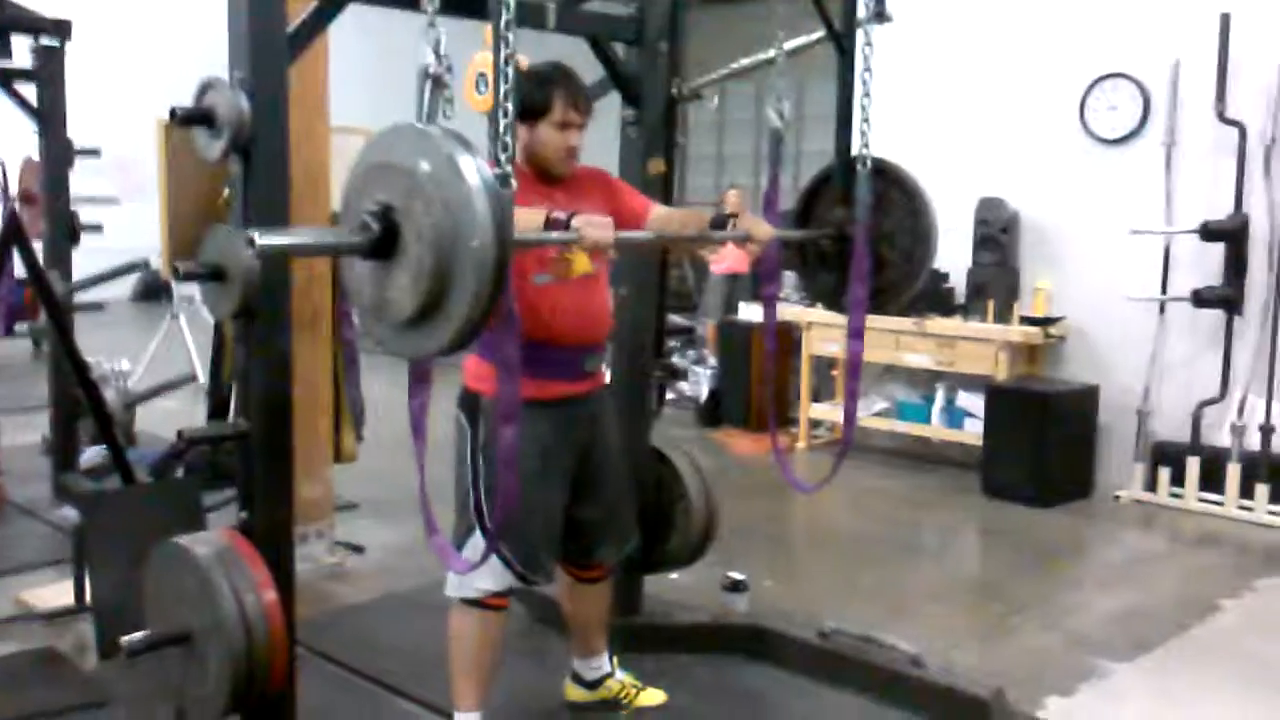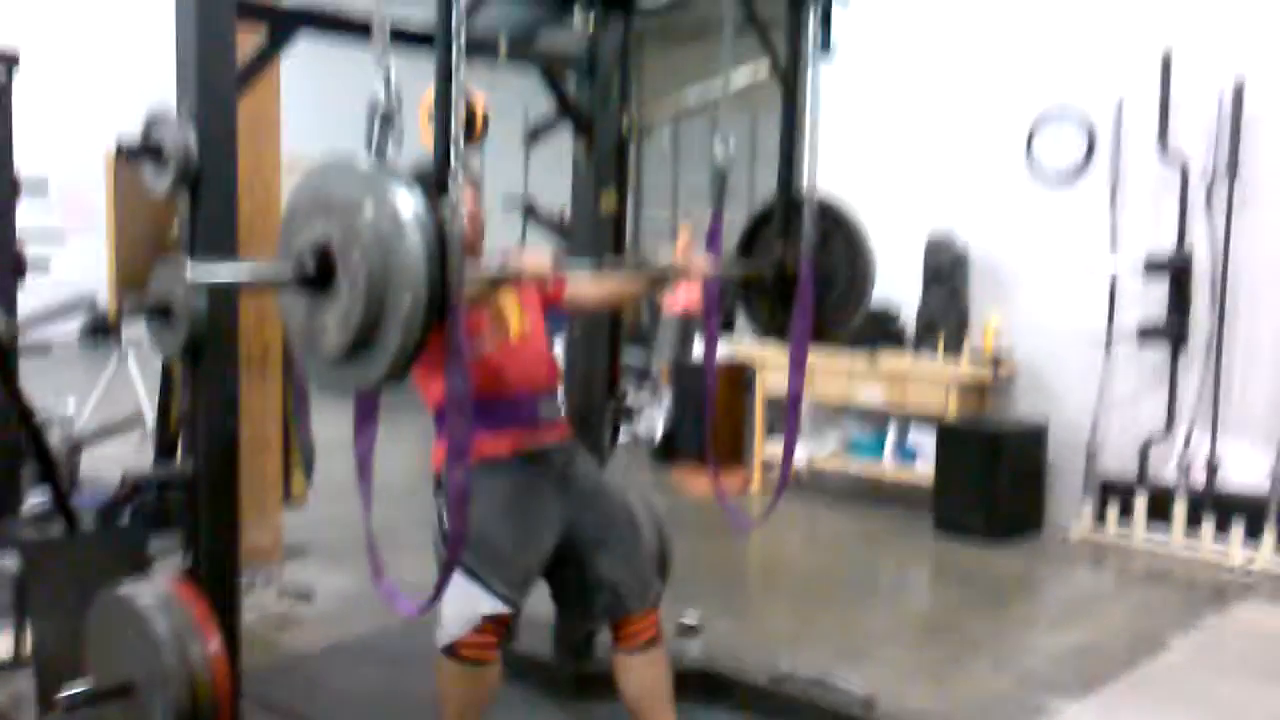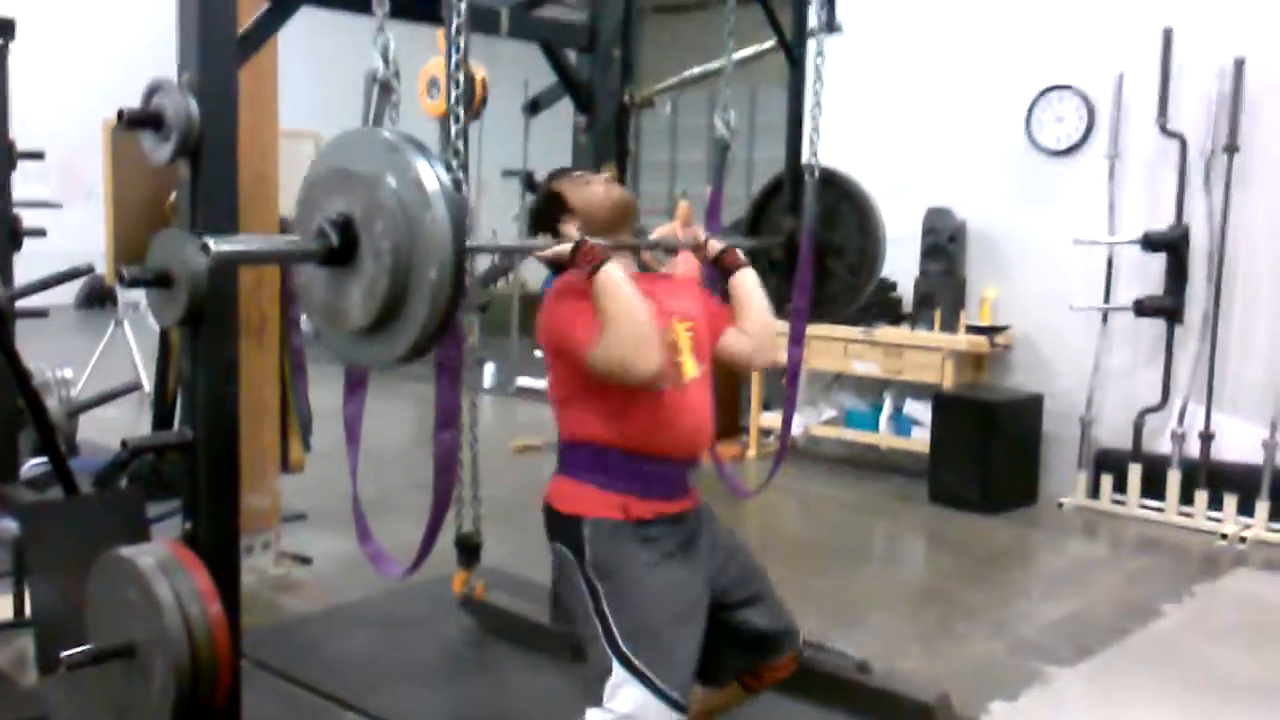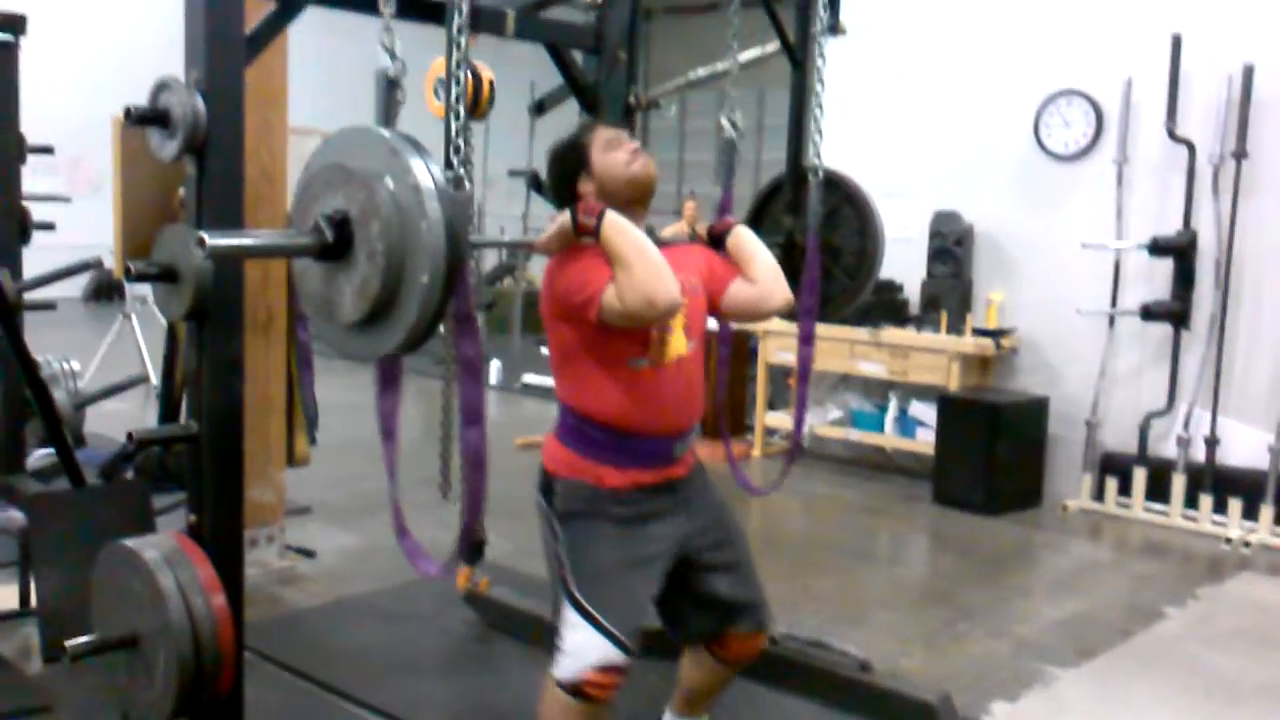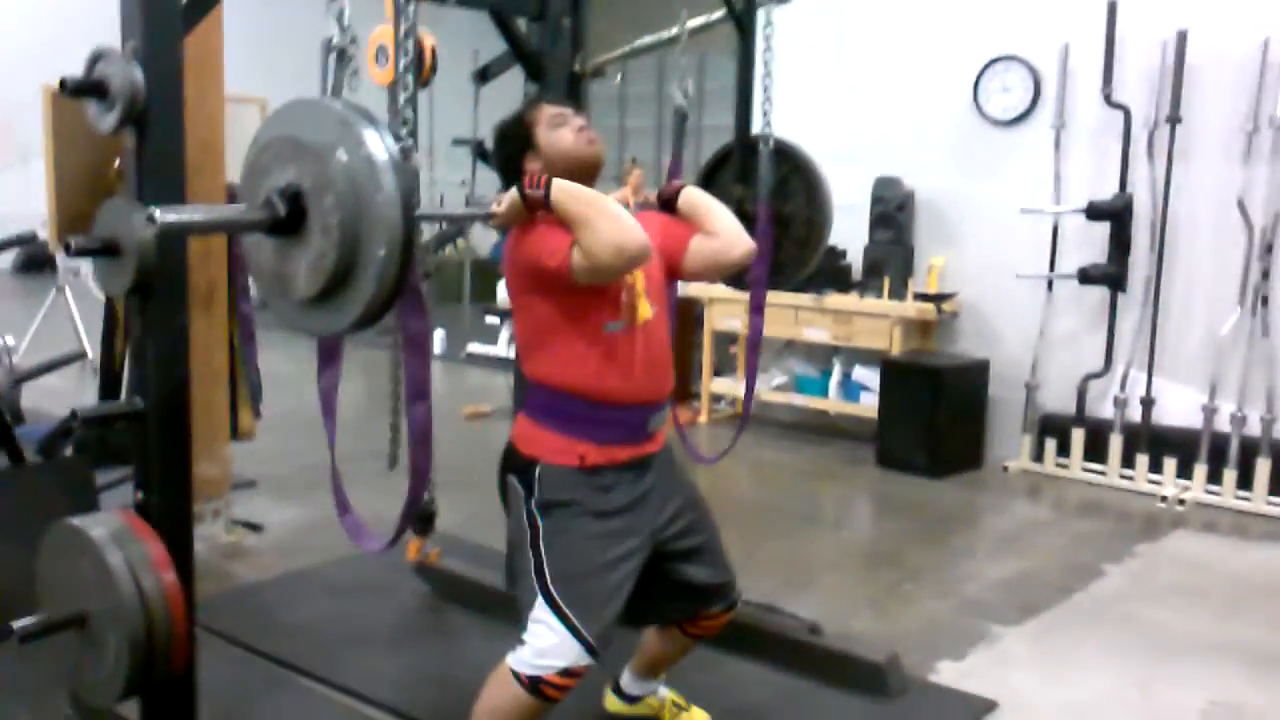
dt=1s
person 1, frame 1
left shoulder: (594, 185)
left elbow: (664, 219)
left wrist: (733, 223)
right wrist: (568, 225)
left hip: (585, 394)
right hip: (510, 400)
left knee: (595, 546)
right knee: (489, 562)
person 1, frame 2
left shoulder: (518, 277)
left elbow: (593, 290)
left wrist: (663, 275)
right wrist: (507, 274)
left hip: (559, 455)
right hip: (486, 467)
left knee: (635, 605)
right knee: (480, 618)
person 1, frame 3
left shoulder: (680, 291)
right shoulder: (573, 297)
left elbow: (760, 349)
right elbow: (642, 362)
left wrist: (729, 259)
right wrist: (597, 261)
left hip: (682, 514)
right hip: (606, 521)
left knee: (772, 648)
person 1, frame 4
left shoulder: (689, 260)
right shoulder: (578, 266)
left elbow: (773, 297)
right elbow: (656, 300)
left wrist: (727, 229)
right wrist: (599, 220)
left hip: (678, 481)
right hip: (594, 490)
left knee: (741, 626)
right knee: (597, 660)
person 1, frame 5
left shoulder: (645, 225)
right shoulder: (536, 240)
left elbow: (735, 248)
right elbow: (623, 249)
left wrist: (677, 193)
right wrist: (547, 193)
left hip: (647, 458)
right hip: (566, 472)
left knee: (708, 599)
right knee: (558, 653)
